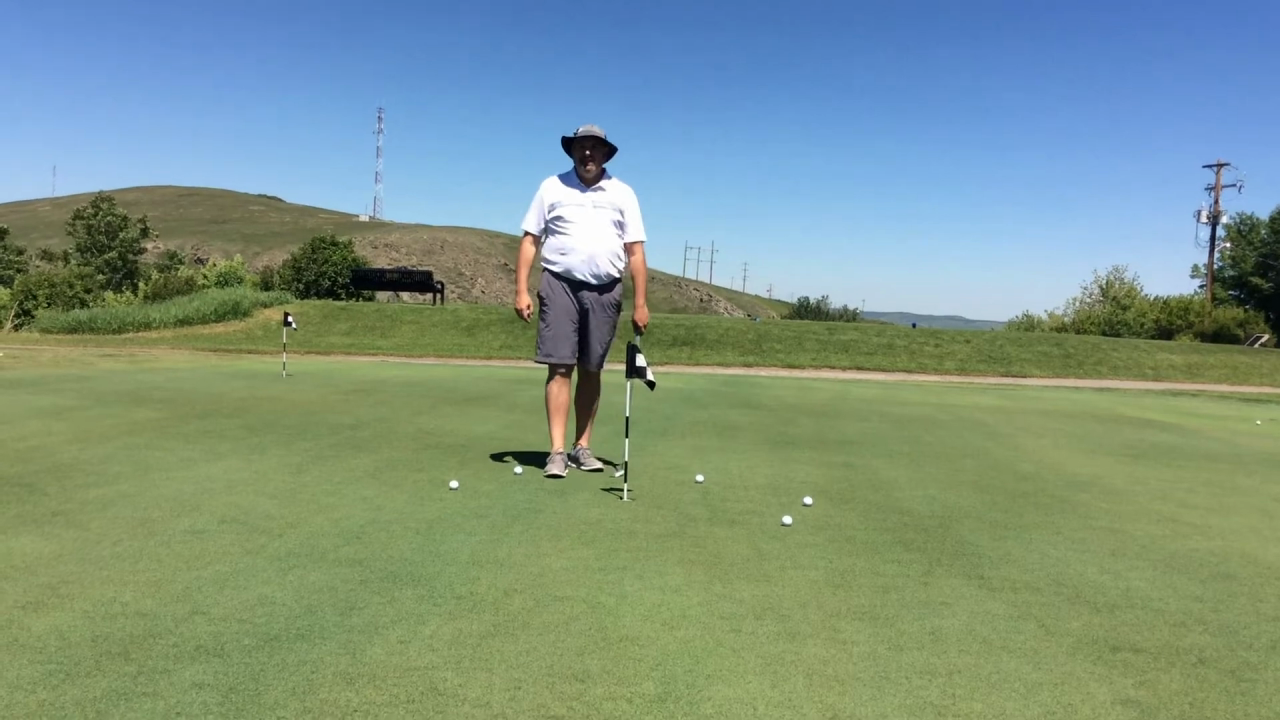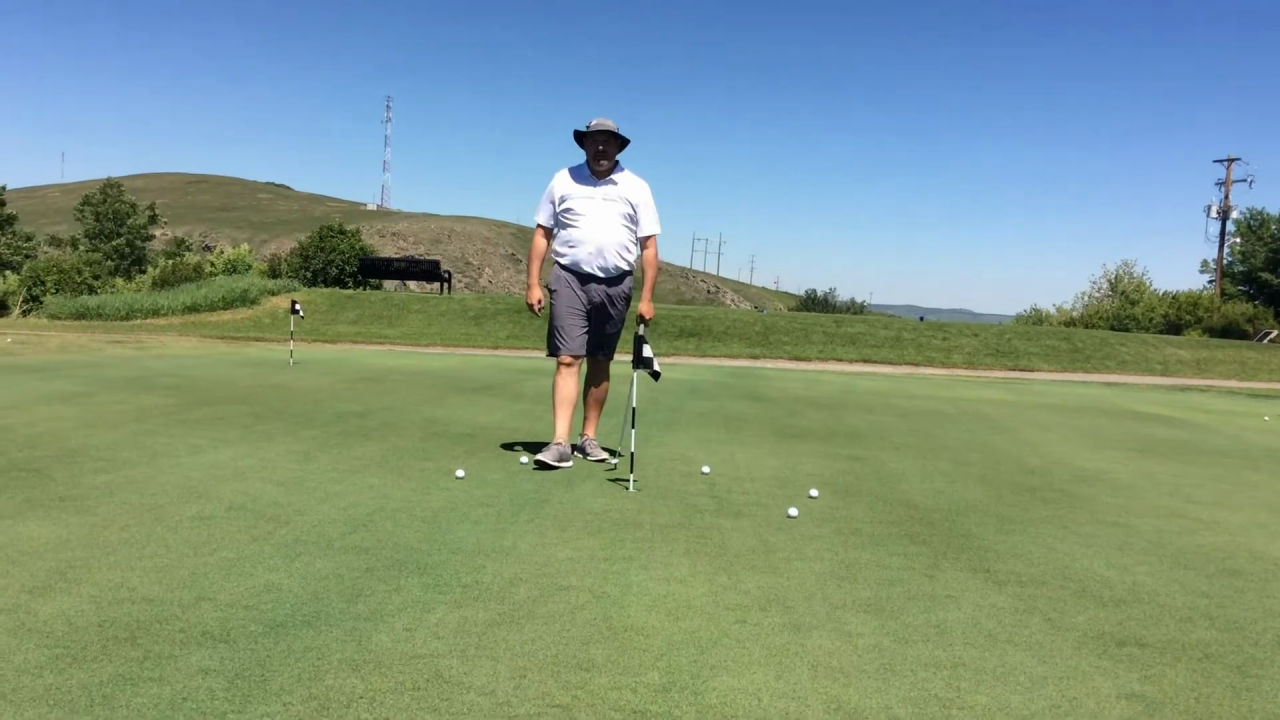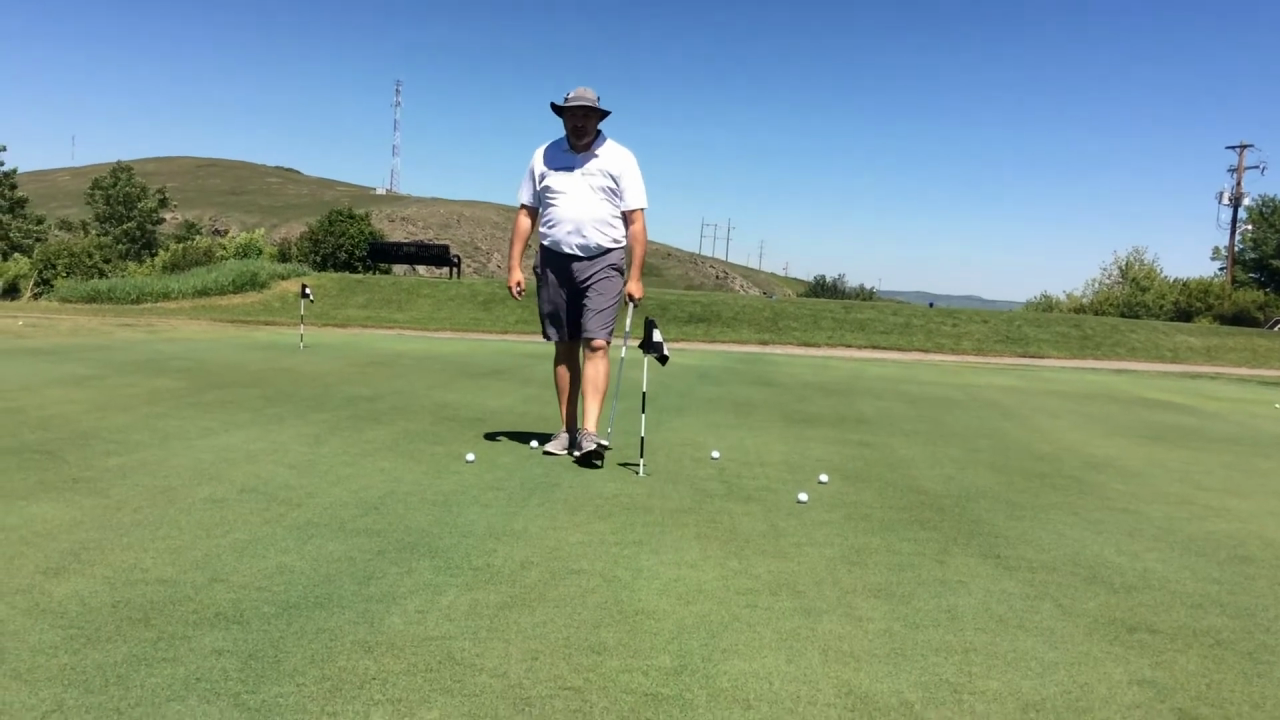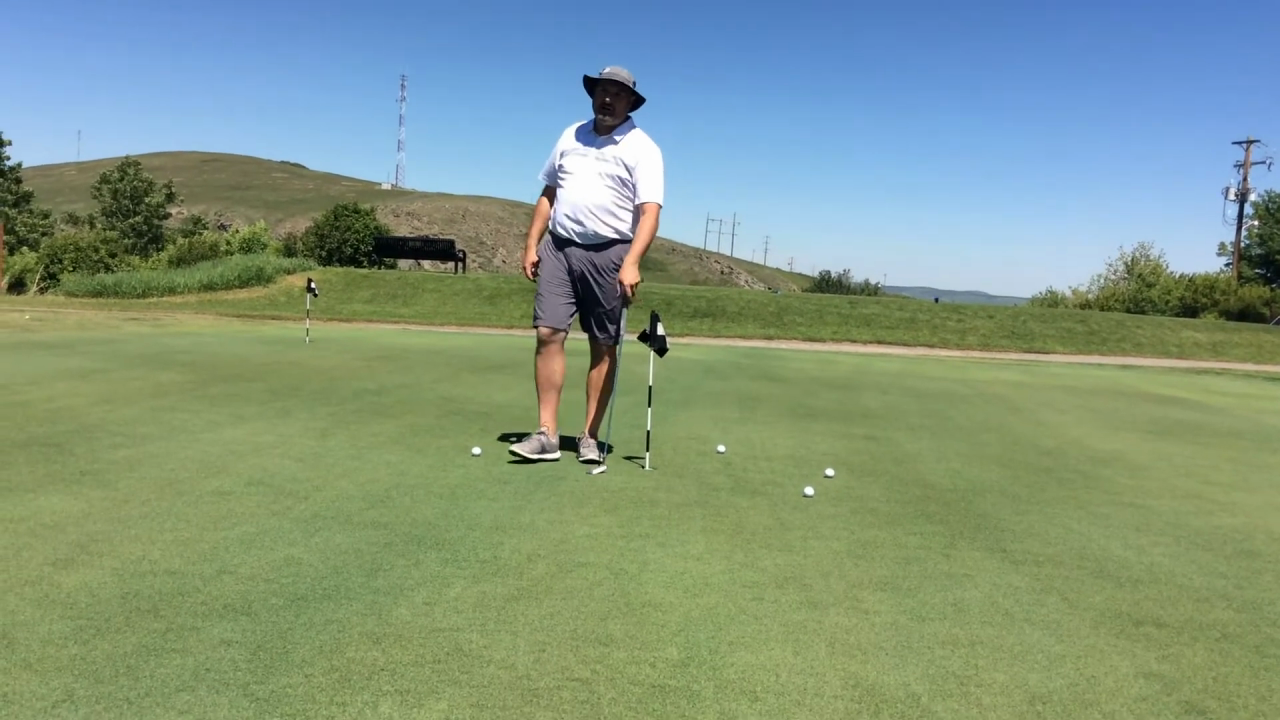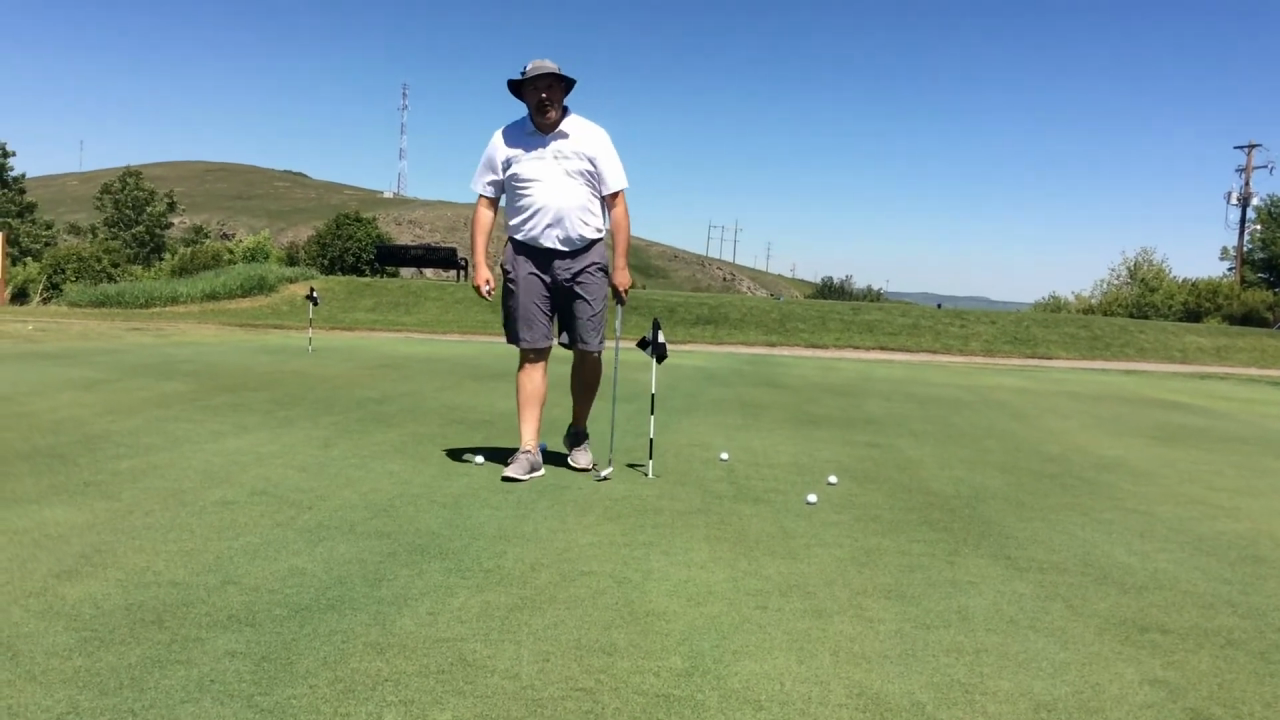
dt=1s
person 1, frame 1
left shoulder: (623, 194)
right shoulder: (551, 188)
left elbow: (635, 251)
right elbow: (529, 240)
left wrist: (640, 304)
right wrist: (522, 290)
left hip: (605, 291)
right hip: (561, 286)
left knee: (591, 372)
right knee: (560, 368)
left ankle: (582, 446)
right ankle: (557, 451)
person 1, frame 2
left shoulder: (636, 187)
right shoulder: (563, 181)
left elbow: (648, 245)
right elbow: (542, 234)
left wrist: (647, 297)
right wrist: (533, 283)
left hip: (615, 284)
right hip: (570, 279)
left knee: (600, 363)
right knee: (567, 359)
left ankle: (589, 437)
right ankle: (561, 443)
person 1, frame 3
left shoulder: (621, 159)
right shoulder: (544, 157)
left elbow: (635, 221)
right elbow: (526, 214)
left wrist: (635, 276)
right wrist: (514, 265)
left hip: (603, 263)
right hip: (555, 261)
left knee: (596, 344)
right knee: (565, 346)
left ankle: (589, 432)
right ankle: (567, 428)
person 1, frame 4
left shoulder: (643, 148)
right shoulder: (570, 136)
left elbow: (649, 211)
right elbow: (548, 196)
left wrist: (631, 263)
right wrist: (531, 245)
left hip: (609, 254)
right hip: (558, 248)
left knee: (603, 347)
right knee: (548, 335)
left ankle: (590, 435)
right ankle: (547, 434)
person 1, frame 5
left shoulder: (593, 137)
right shoulder: (504, 141)
left elbow: (616, 203)
right elbow: (486, 204)
left wrist: (620, 264)
right wrist: (479, 263)
left hip: (585, 259)
right hip: (528, 258)
left knee: (588, 351)
right knee: (532, 354)
left ankle: (578, 430)
right ankle: (529, 450)
